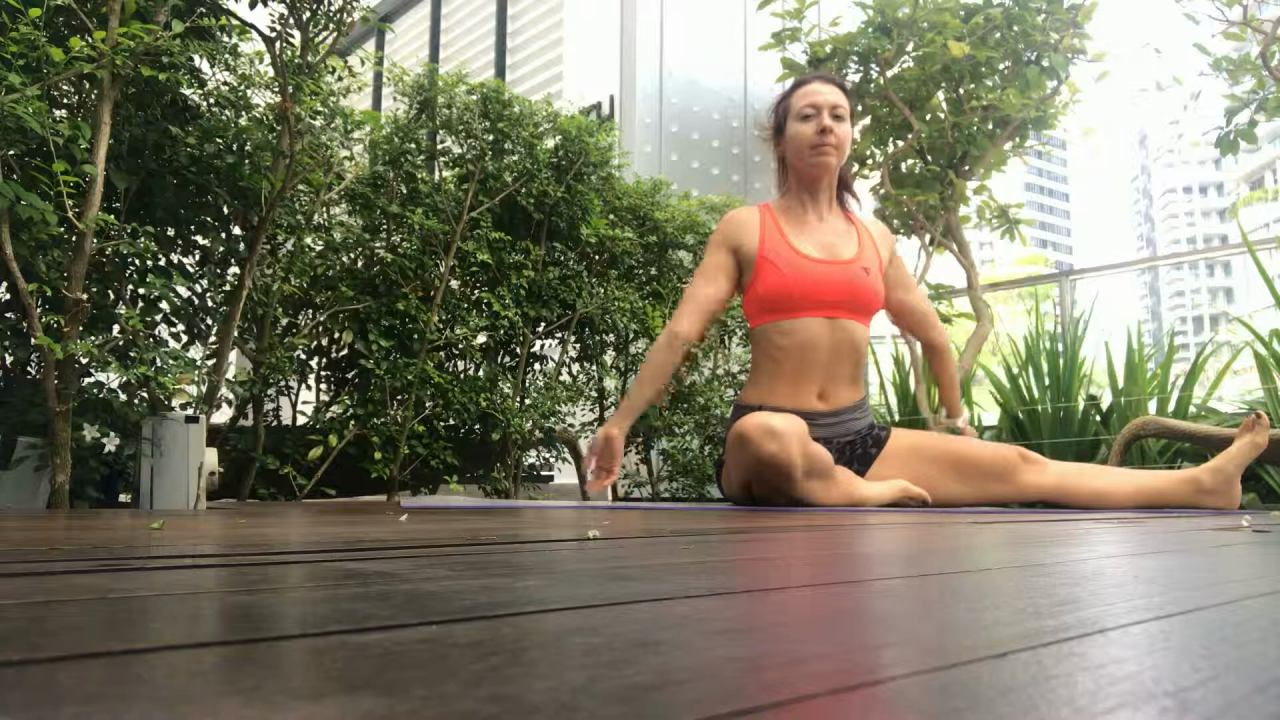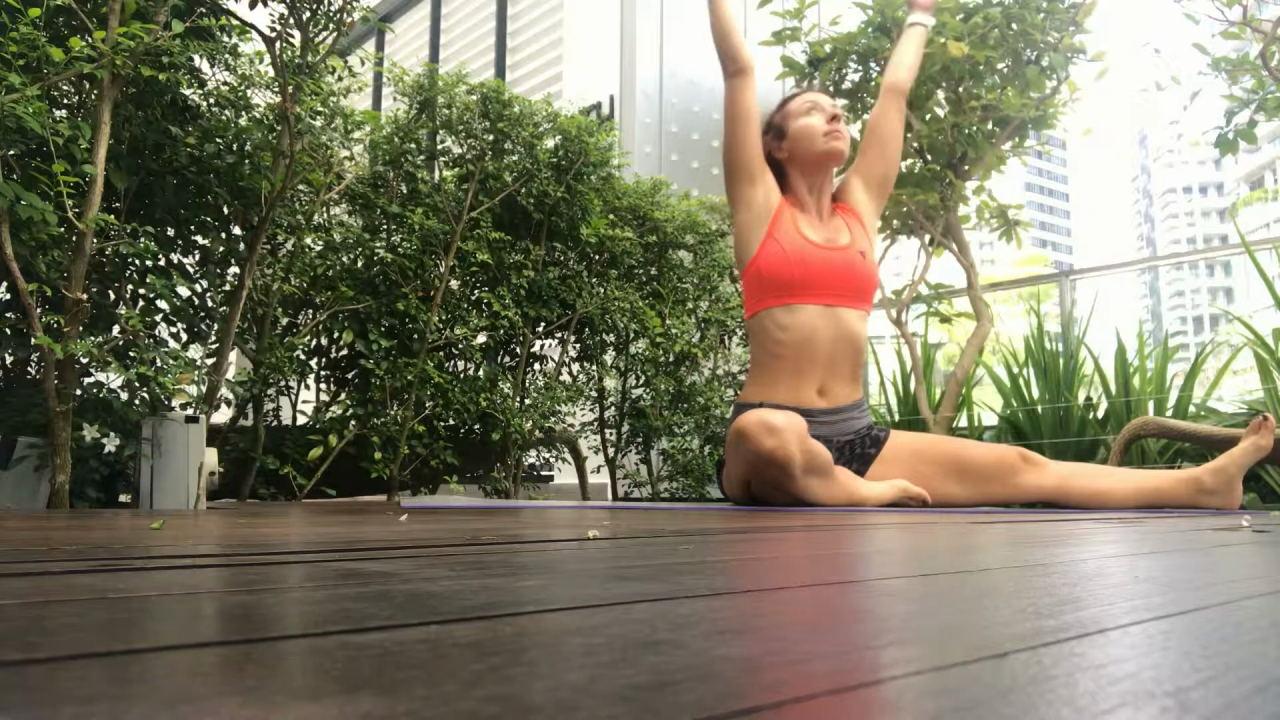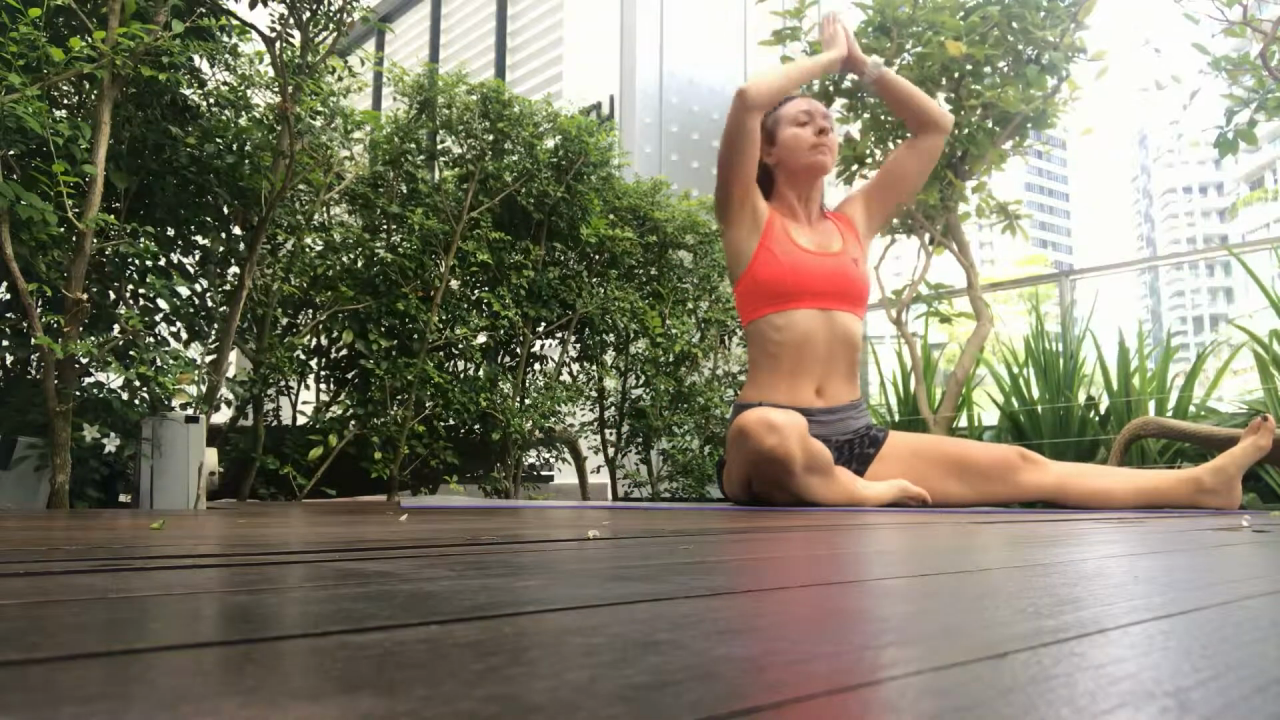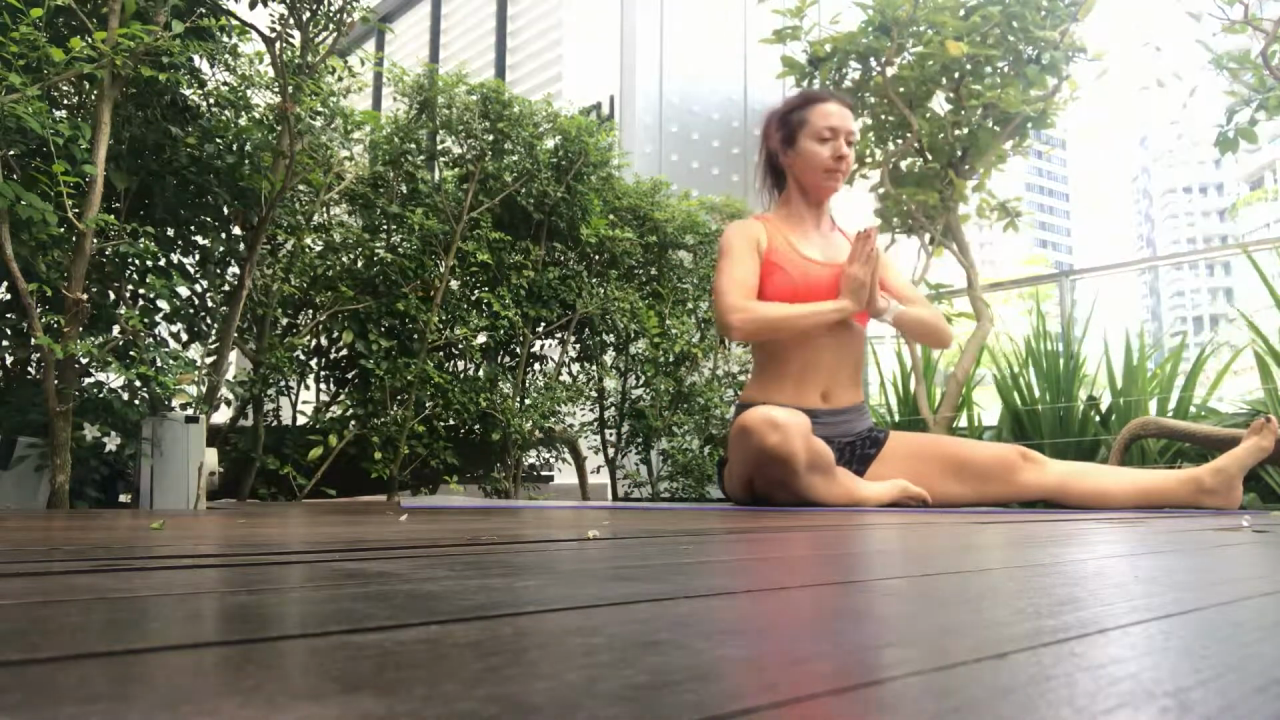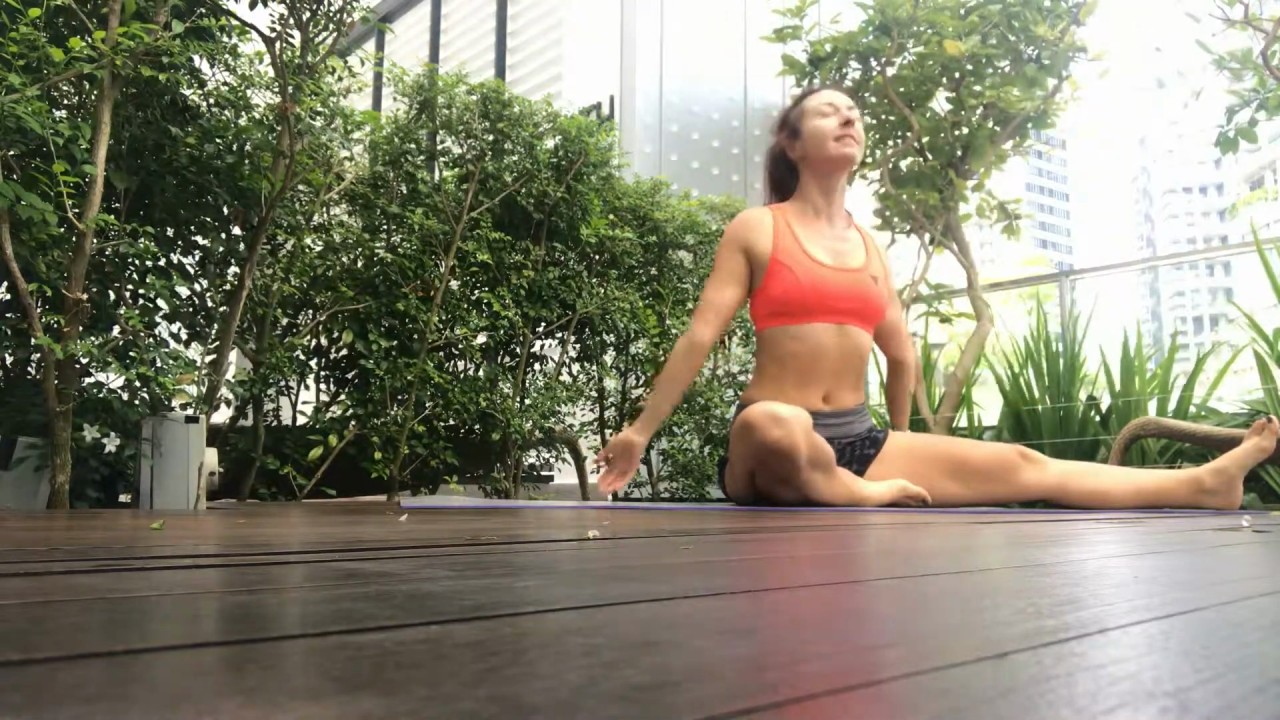
dt=1s
person 1, frame 1
left shoulder: (873, 237)
right shoulder: (744, 228)
left elbow: (929, 331)
right elbow: (682, 329)
left wrist: (955, 413)
right wrist: (619, 423)
left hip: (860, 433)
right hip: (771, 437)
left knee: (1019, 466)
right knee: (766, 436)
left ankle: (1197, 485)
right ankle: (868, 497)
person 1, frame 2
left shoulder: (859, 210)
right shoulder: (761, 207)
left elbow: (893, 93)
right elbow: (739, 73)
left hip: (856, 436)
right hip: (761, 452)
left knee: (1023, 469)
right knee: (766, 435)
right ankle: (858, 495)
person 1, frame 3
left shoulder: (853, 223)
right shoulder: (750, 220)
left elbow: (935, 126)
right elbow: (748, 99)
left wrist: (860, 63)
right wrist: (829, 58)
left hip: (854, 436)
right hip: (772, 442)
left knee: (1021, 467)
right knee: (768, 431)
right ankle: (861, 495)
person 1, frame 4
left shoulder: (860, 247)
right shoulder: (749, 235)
left elbow: (940, 332)
right elbow: (737, 319)
left wrist: (879, 304)
right wrist: (844, 303)
left hip: (857, 437)
right hip: (772, 448)
left knee: (1020, 466)
right knee: (770, 429)
left ankle: (1201, 483)
right ankle: (867, 496)
person 1, frame 5
left shoulder: (869, 247)
right shoulder: (755, 230)
left elbow: (902, 355)
right elbow: (701, 334)
left wrist: (896, 448)
right wrist: (639, 435)
left hip: (860, 438)
right hip: (770, 449)
left knee: (1020, 466)
right knee: (774, 424)
left ankle: (1200, 485)
right ankle: (863, 498)
